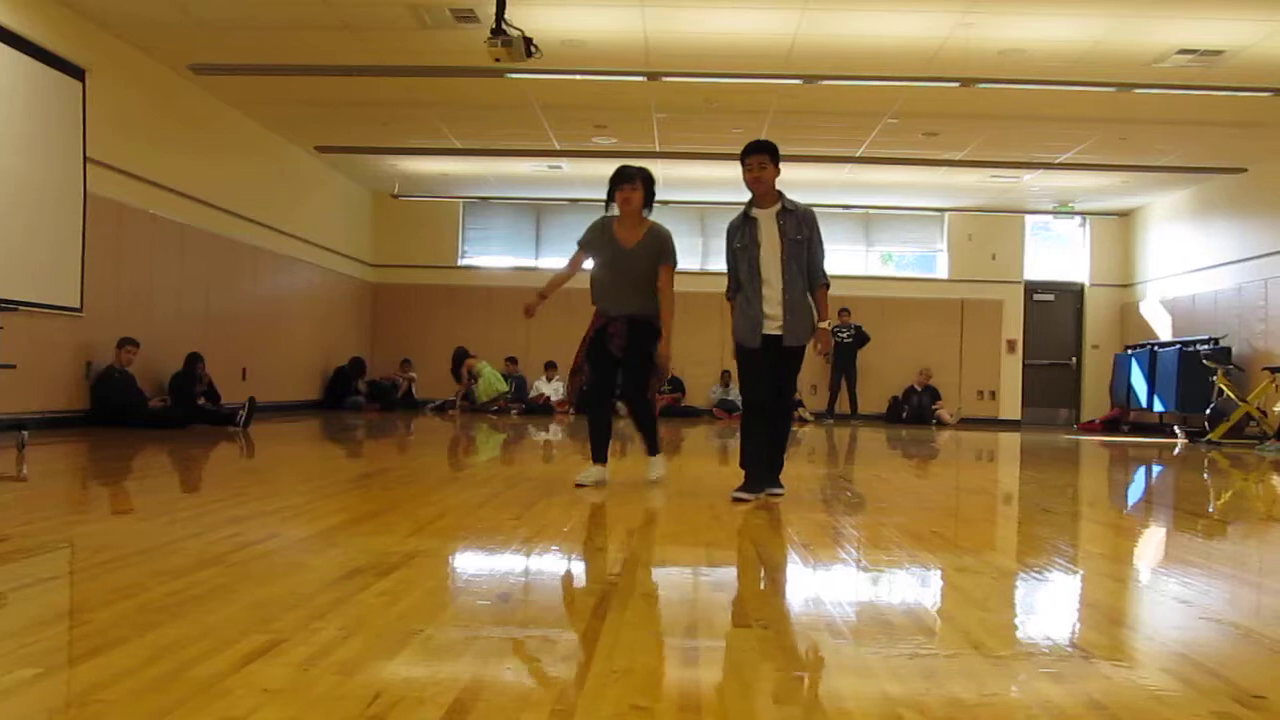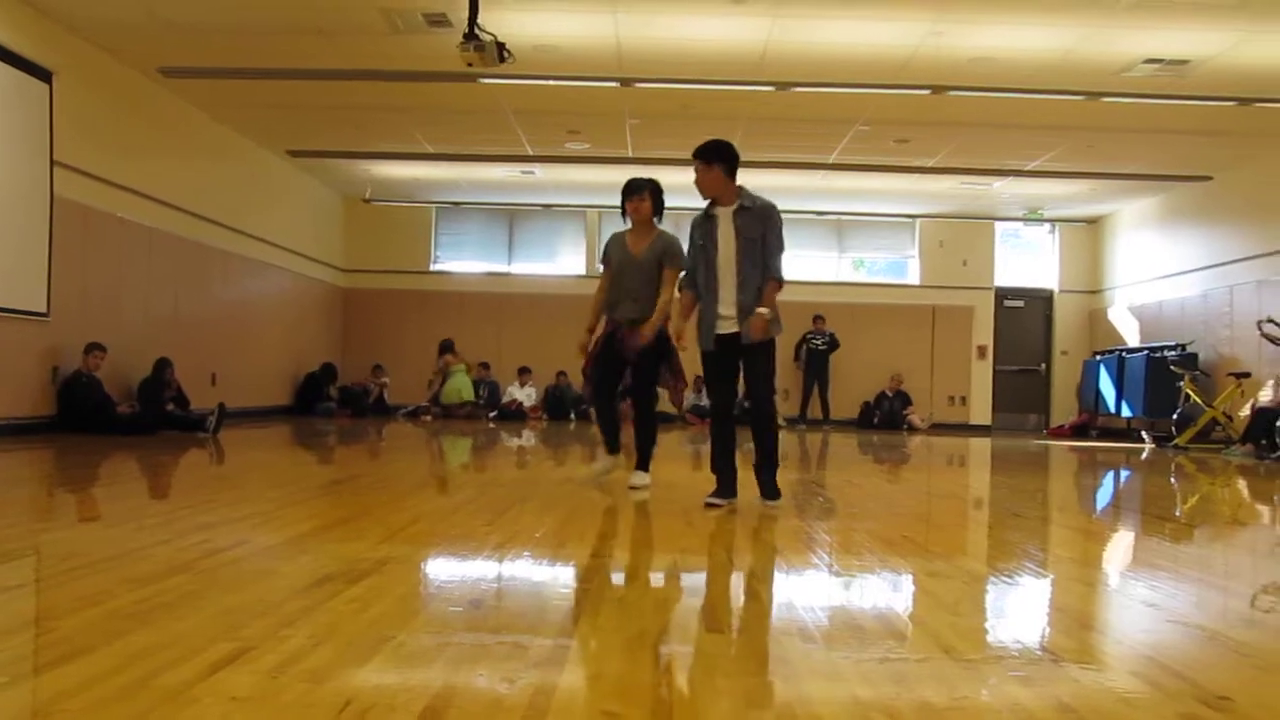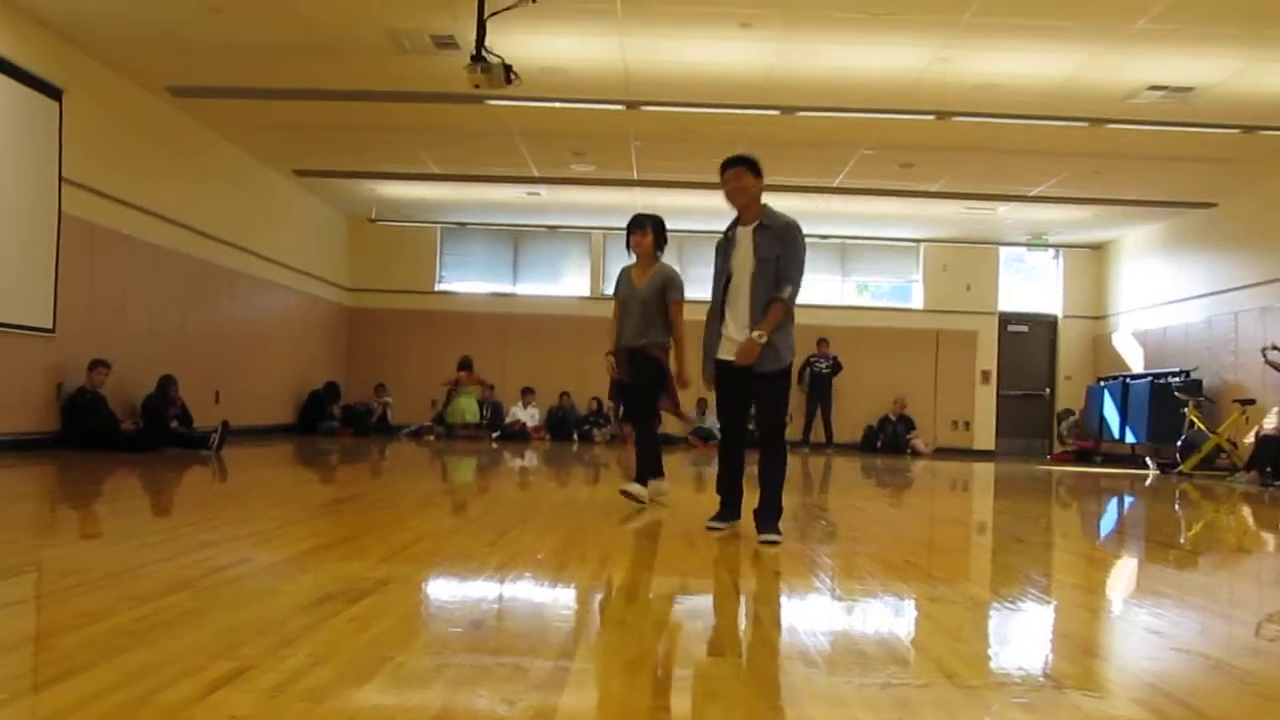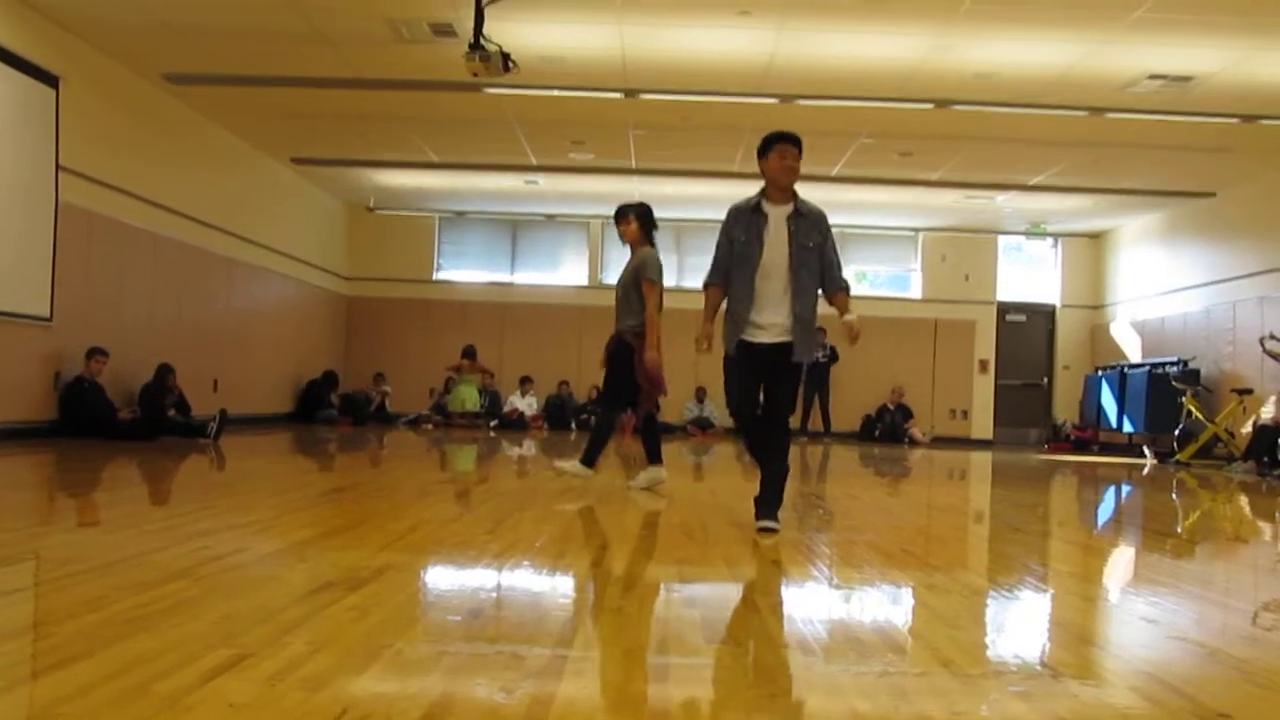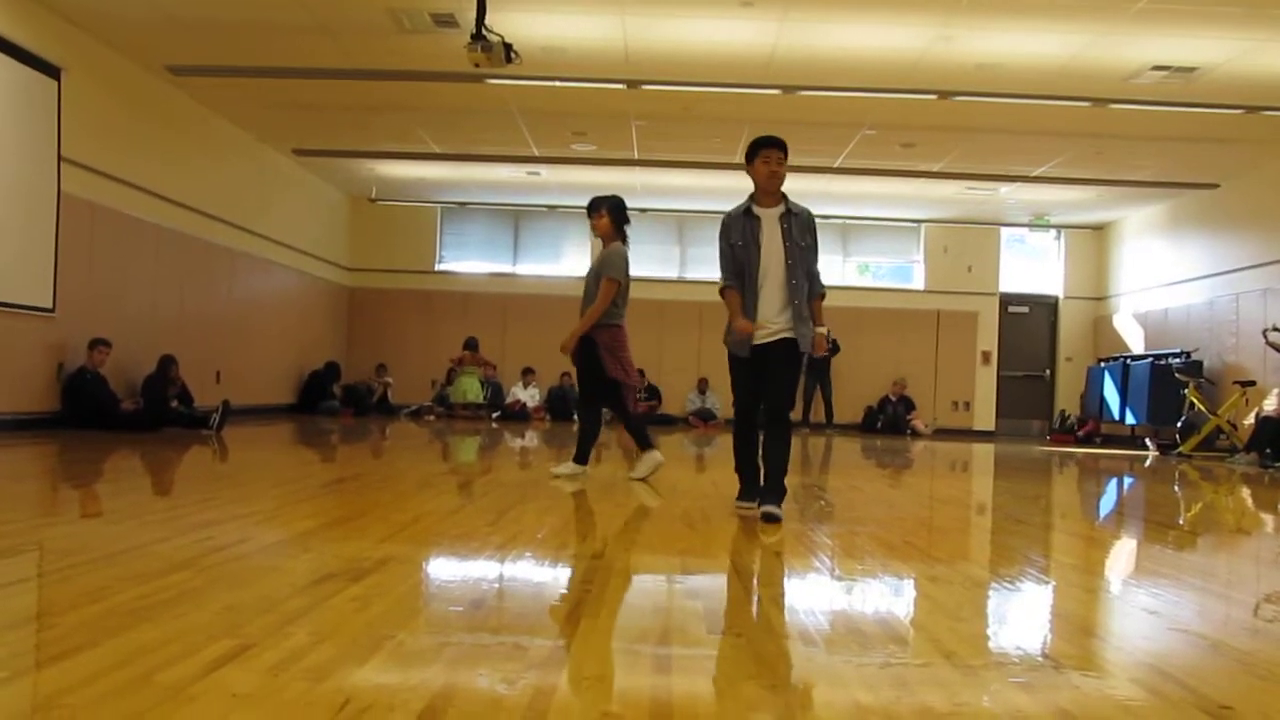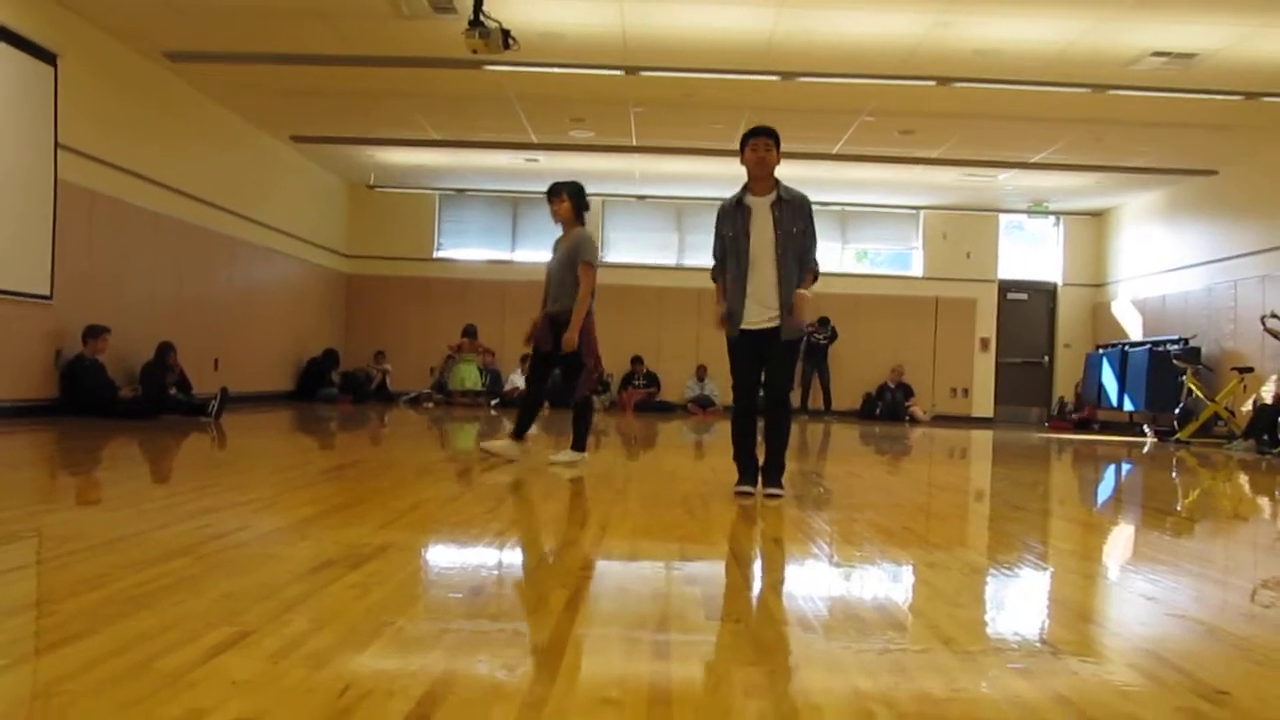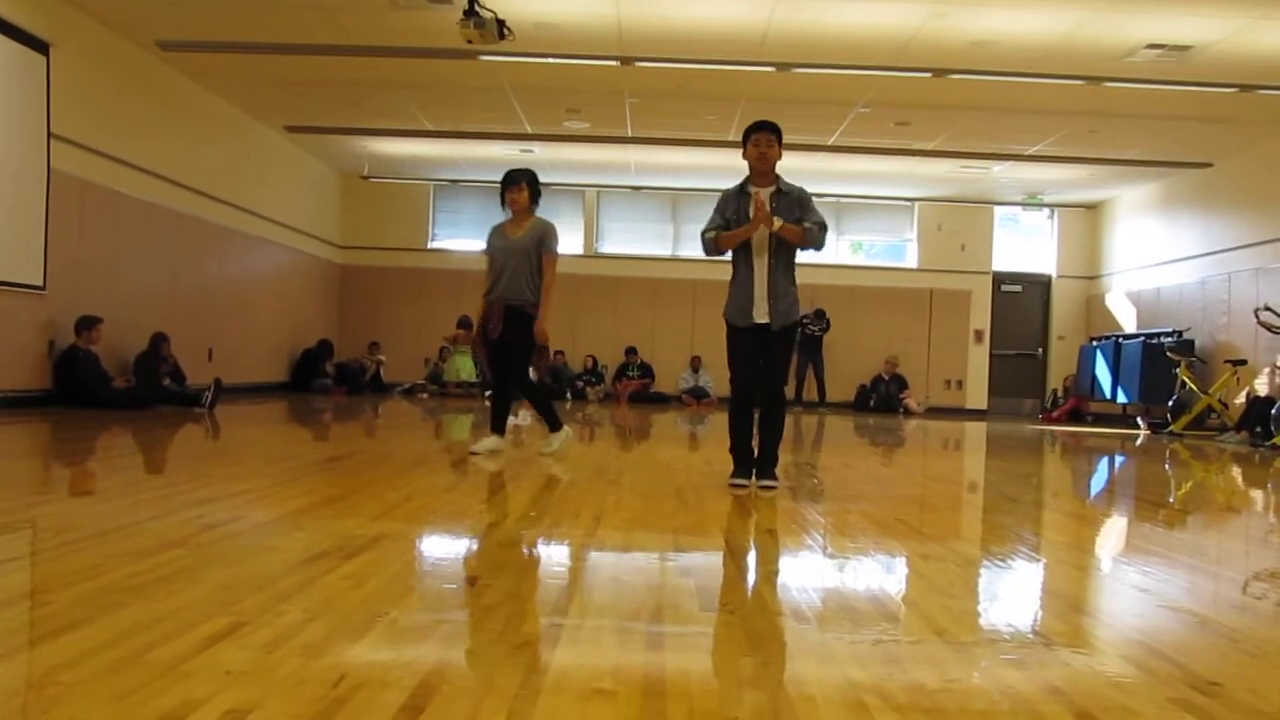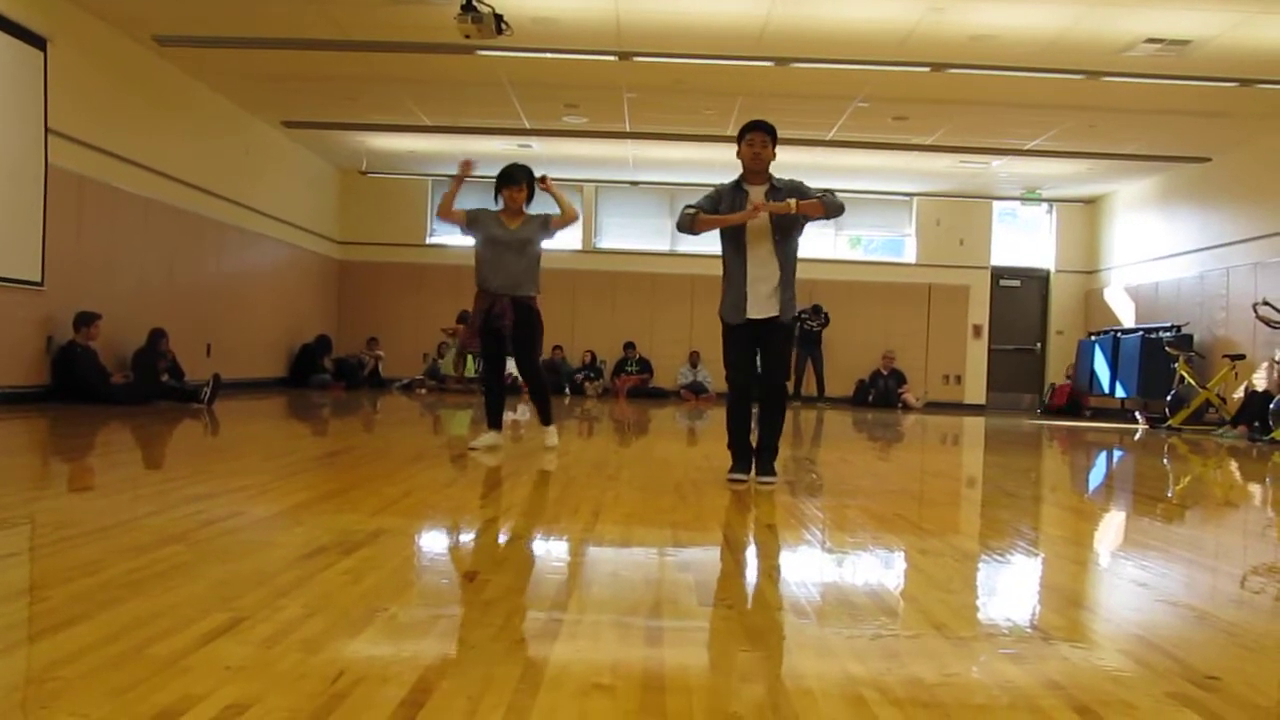
dt=0.5s
person 1, frame 1
left shoulder: (803, 217)
right shoulder: (737, 227)
left elbow: (817, 276)
right elbow: (733, 286)
left wrist: (823, 323)
right wrist: (735, 331)
left hip: (792, 330)
right hip: (752, 331)
left knee: (782, 404)
right knee: (754, 403)
left ankle: (773, 473)
right ankle: (753, 477)
person 1, frame 2
left shoulder: (763, 211)
right shoulder: (701, 222)
left elbow: (773, 268)
right elbow: (692, 278)
left wrist: (764, 311)
right wrist: (680, 319)
left hip: (755, 327)
right hip: (715, 330)
left knee: (762, 402)
right knee: (721, 407)
left ankle: (768, 480)
right ankle: (724, 482)
person 1, frame 3
left shoulder: (785, 230)
right shoulder: (726, 241)
left elbow: (787, 291)
left wrist: (759, 336)
right wrist: (709, 355)
left hip: (770, 353)
right hip: (728, 353)
left knee: (771, 434)
right knee: (731, 433)
left ankle: (768, 518)
right ankle: (728, 507)
person 1, frame 4
left shoulder: (814, 219)
right shoulder: (740, 215)
left elbow: (830, 275)
right elbow: (719, 273)
left wrist: (846, 315)
right wrist: (707, 319)
left hip: (788, 339)
right hip: (743, 336)
left knee: (777, 421)
right knee: (741, 411)
left ankle: (768, 505)
right ankle: (773, 469)
person 1, frame 5
left shoulder: (802, 219)
right shoulder: (734, 221)
left elbow: (812, 279)
right elbow: (729, 278)
left wrist: (818, 327)
right wrist: (737, 317)
left hip: (786, 335)
right hip: (746, 338)
left knee: (778, 415)
right knee: (745, 414)
left ankle: (772, 495)
right ankle: (748, 486)
person 1, frame 6
left shoulder: (798, 204)
right shoulder: (729, 210)
left elbow: (809, 260)
right elbow: (721, 265)
left wrist: (802, 293)
right wrist: (721, 304)
left hip: (785, 322)
right hip: (742, 322)
left knee: (778, 398)
right knee: (744, 397)
left ankle: (773, 474)
right ankle: (746, 472)
person 1, frame 7
left shoulder: (797, 198)
right shoulder: (731, 198)
left elbow: (817, 237)
right elbow: (710, 243)
left wrist: (774, 223)
right wrist: (751, 226)
left hip: (782, 312)
right hip: (742, 312)
left knee: (773, 390)
right knee: (742, 389)
left ankle: (767, 465)
right ankle: (741, 464)
person 1, frame 8
left shoulder: (791, 191)
right shoulder: (724, 195)
left elbow: (835, 206)
right elbow: (685, 221)
left wrist: (789, 207)
right wrist: (736, 218)
left hip: (778, 311)
right hip: (737, 311)
left knee: (775, 385)
right knee: (739, 386)
left ankle: (766, 458)
right ankle: (740, 458)
person 2, frame 1
left shoulder: (660, 237)
right shoulder: (600, 229)
left elbow: (666, 289)
right elbow: (572, 267)
left wrist: (666, 337)
right wrist: (541, 296)
left hip: (643, 326)
right hip: (605, 324)
left knee: (635, 394)
right knee: (598, 394)
left ankle: (655, 454)
right ankle: (598, 465)
person 2, frame 2
left shoulder: (667, 243)
right shoulder: (614, 242)
left elbow: (667, 292)
right elbow: (603, 288)
left wrist: (653, 325)
right wrist: (589, 329)
left hip: (650, 332)
right hip: (615, 328)
left knee: (642, 399)
right knee: (600, 392)
left ankle: (642, 468)
right ankle: (611, 453)
person 2, frame 3
left shoulder: (668, 277)
right shoulder: (624, 274)
left elbow: (677, 325)
right elbow: (616, 317)
left wrist: (681, 366)
right wrist: (610, 352)
left hip: (652, 356)
right hip: (626, 356)
left knee: (644, 418)
right knee: (638, 419)
left ankle: (641, 482)
right ankle: (656, 478)
person 2, frame 4
left shoulder: (648, 257)
right shoulder: (634, 259)
left elbow: (652, 305)
left wrist: (651, 347)
right wrist: (613, 344)
left hip: (635, 342)
right hip: (627, 341)
left knee: (610, 403)
right knee: (641, 406)
left ankle: (586, 463)
right ankle: (655, 466)
person 2, frame 5
left shoulder: (615, 253)
right shoulder: (606, 253)
left elbow: (602, 302)
left wrist: (574, 334)
right wrist: (578, 334)
left hip: (602, 335)
right hip: (598, 336)
left knee: (590, 401)
right knee: (614, 399)
left ankle: (580, 461)
right ankle: (648, 452)
person 2, frame 6
left shoulder: (583, 239)
right shoulder: (559, 243)
left elbow: (585, 288)
left wrist: (574, 328)
right wrist: (537, 322)
left hip: (571, 323)
right hip: (551, 323)
left knee: (576, 387)
right knee: (534, 383)
left ankle: (578, 449)
right ankle: (514, 441)
person 2, frame 7
left shoulder: (544, 229)
right shoulder: (496, 232)
left elbow: (549, 277)
right elbow: (489, 276)
left wrist: (542, 318)
right wrist: (482, 313)
left hip: (525, 313)
right hip: (495, 313)
left knee: (518, 377)
right knee: (499, 377)
left ankle: (557, 428)
right ankle: (497, 435)
person 2, frame 8
left shoulder: (538, 224)
right shoulder: (483, 219)
left elbow: (571, 216)
right elbow: (444, 213)
left wrist: (549, 188)
right wrist: (459, 179)
left hip: (523, 305)
right hip: (489, 305)
left knee: (529, 368)
right knee: (492, 369)
left ankle: (548, 425)
right ankle: (494, 430)
